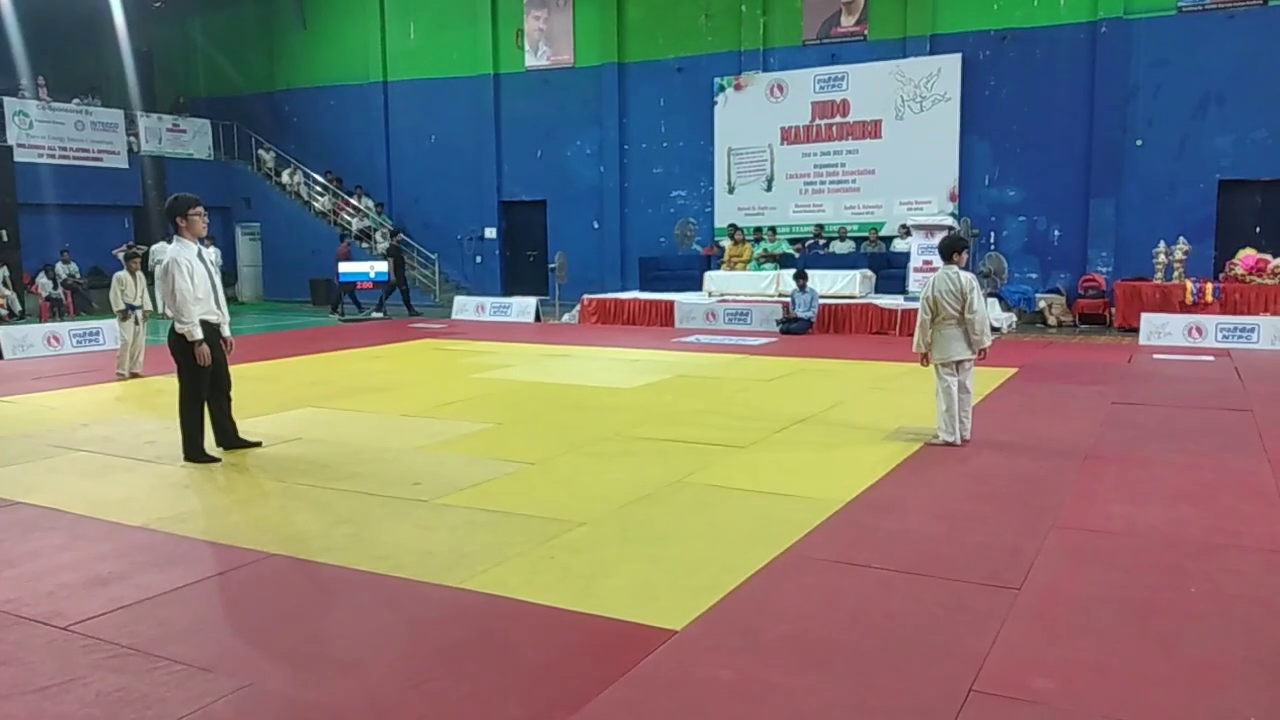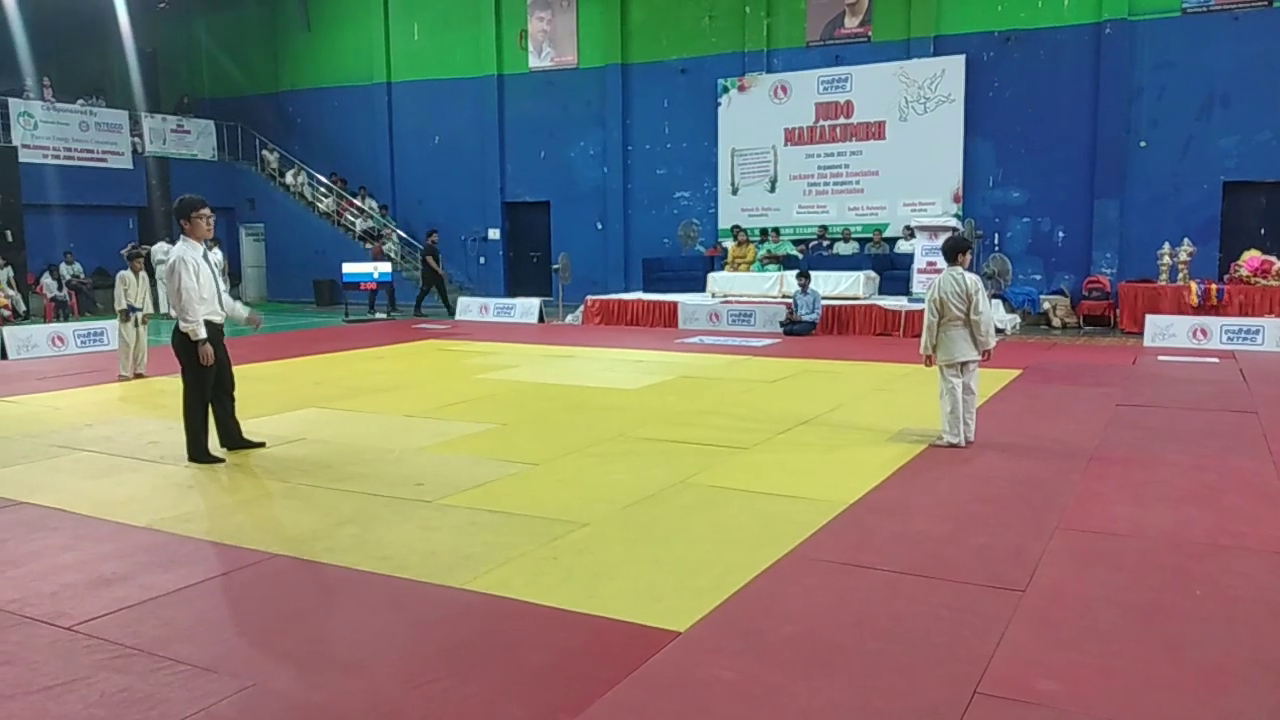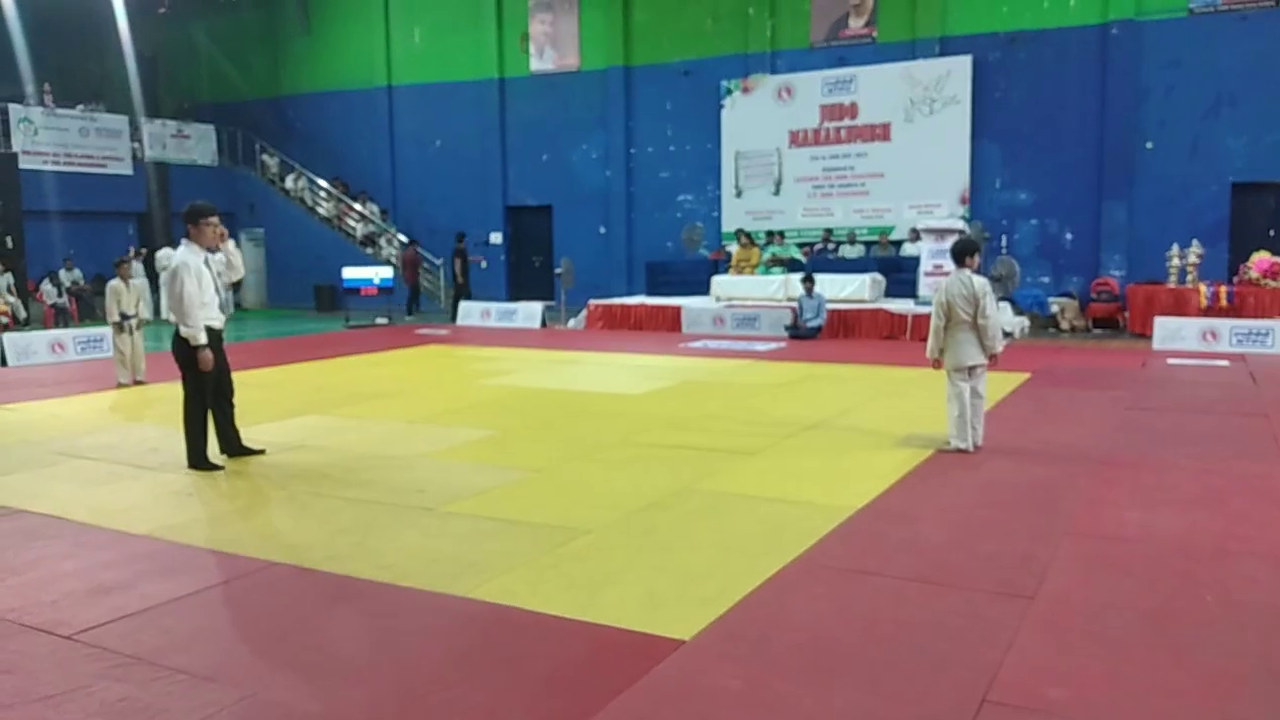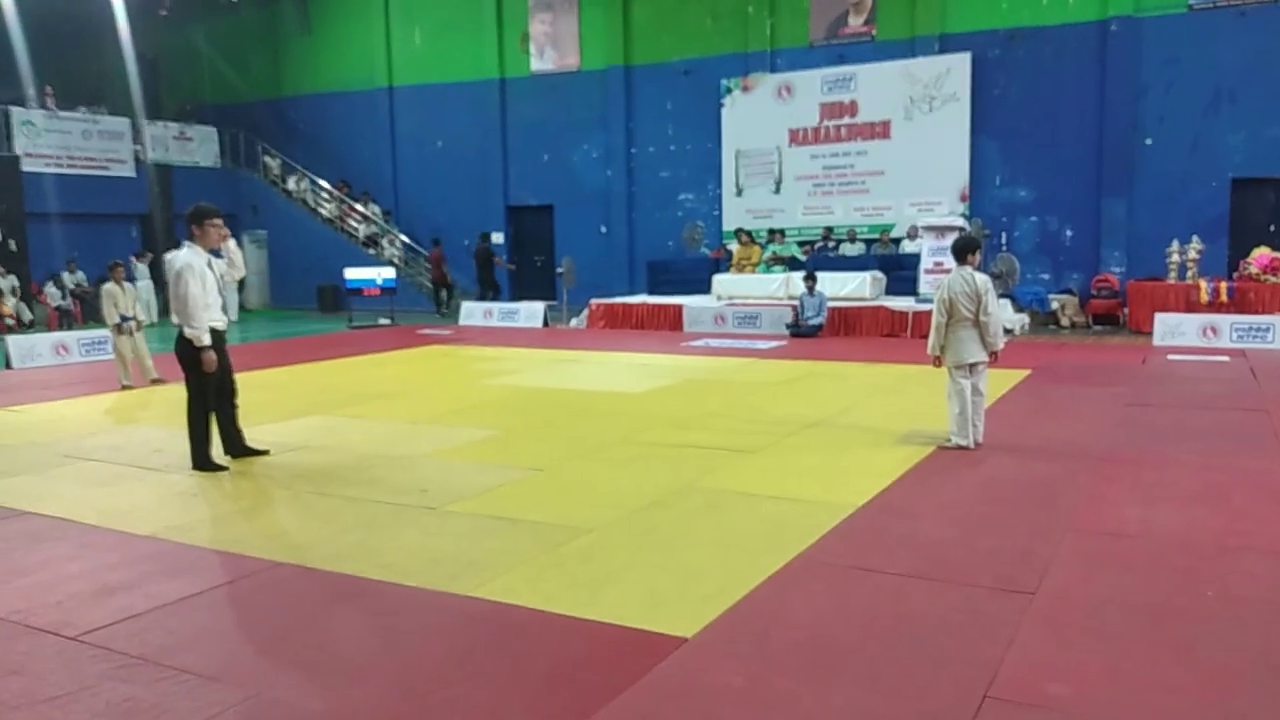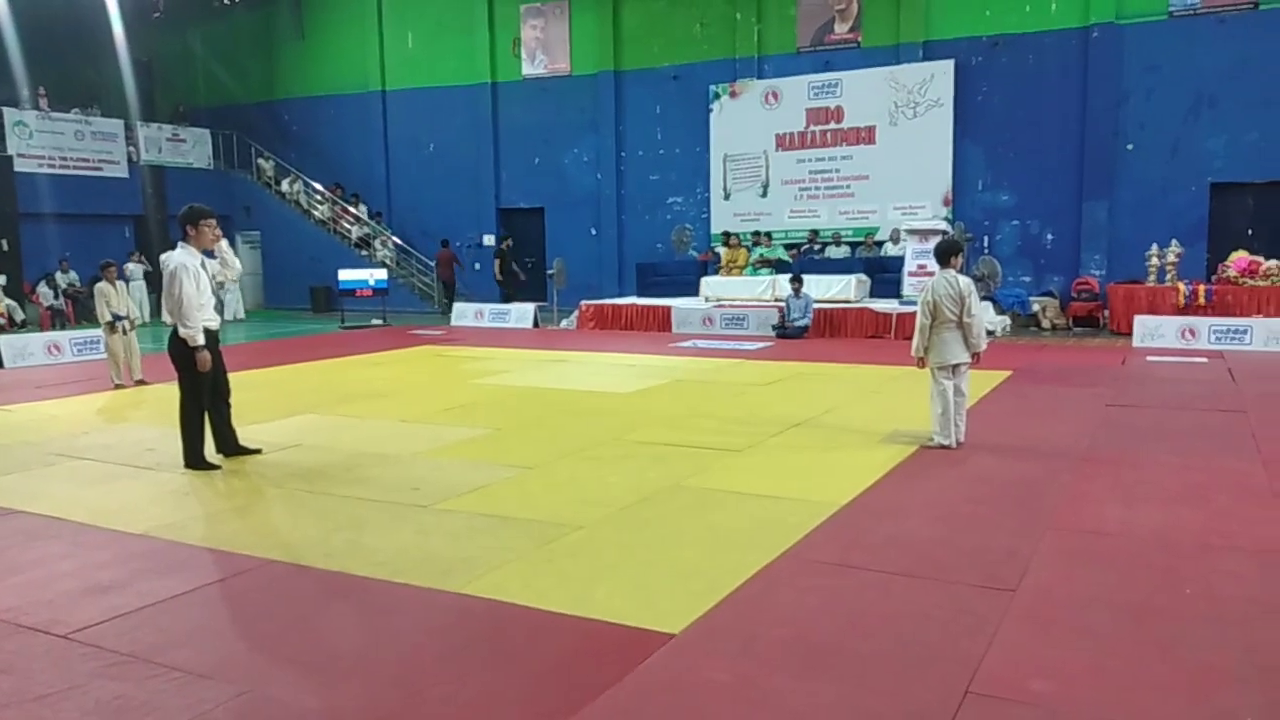
dt=0.5s
person 1, frame 1
left shoulder: (200, 252)
right shoulder: (177, 257)
right elbow: (184, 303)
left wrist: (224, 330)
right wrist: (197, 341)
left hip: (210, 330)
right hip: (192, 334)
left knee: (221, 387)
right knee: (194, 393)
left ankle: (228, 438)
right ankle: (194, 450)
person 1, frame 2
left shoulder: (203, 253)
right shoulder: (183, 256)
right elbow: (188, 302)
left wrist: (244, 313)
right wrist: (200, 340)
left hip: (212, 330)
right hip: (195, 334)
left knee: (224, 387)
right knee: (198, 393)
left ankle: (232, 438)
right ankle: (197, 450)
person 1, frame 3
left shoulder: (204, 258)
right shoulder: (185, 261)
right elbow: (189, 307)
left wrist: (226, 244)
right wrist: (200, 346)
left hip: (211, 336)
right hip: (195, 340)
left knee: (223, 393)
right knee: (198, 399)
left ankle: (232, 445)
right ankle: (197, 457)
person 1, frame 4
left shoulder: (205, 259)
right shoulder: (188, 262)
right elbow: (192, 309)
right wrist: (204, 348)
left hip: (213, 337)
right hip: (198, 341)
left knee: (226, 394)
right knee: (202, 400)
left ankle: (235, 446)
right ankle: (201, 458)
person 1, frame 5
left shoulder: (199, 260)
right shoulder: (182, 262)
left elbow: (232, 270)
right elbow: (187, 309)
left wrist: (220, 244)
right wrist: (198, 347)
left hip: (207, 336)
right hip: (191, 341)
left knee: (219, 393)
right knee: (195, 400)
left ankle: (228, 445)
right ankle: (194, 457)
person 2, frame 1
left shoulder: (933, 282)
right shoulder: (968, 279)
left elbow: (924, 318)
right elbow: (976, 314)
left wrist: (922, 347)
right wrist: (982, 342)
left hip: (942, 341)
right hip: (964, 341)
left knee: (947, 388)
right knee: (964, 388)
left ankle: (949, 434)
right ankle: (963, 432)
person 2, frame 2
left shoulder: (937, 283)
right shoulder: (973, 280)
left elbow: (931, 319)
right elbow: (981, 316)
left wrist: (928, 349)
right wrist: (986, 343)
left hip: (947, 343)
right hip: (969, 342)
left knee: (951, 389)
right knee: (968, 389)
left ankle: (953, 436)
right ankle: (967, 433)
person 2, frame 3
left shoulder: (945, 285)
right shoulder: (980, 283)
left elbow: (938, 322)
right elbow: (988, 319)
left wrist: (935, 352)
right wrist: (993, 348)
left hip: (955, 347)
right hip: (977, 347)
left knee: (959, 393)
right knee: (976, 393)
left ankle: (961, 440)
right ankle: (975, 438)
person 2, frame 4
left shoulder: (947, 283)
right shoulder: (982, 281)
left elbow: (940, 319)
right elbow: (990, 316)
left wrist: (936, 349)
right wrist: (994, 344)
left hip: (956, 344)
right hip: (978, 344)
left knee: (960, 390)
right knee: (977, 390)
left ankle: (962, 437)
right ankle: (975, 435)
person 2, frame 5
left shoulder: (931, 285)
right shoulder: (965, 283)
left elbow: (924, 321)
right elbow: (973, 317)
left wrist: (920, 350)
right wrist: (976, 346)
left hip: (939, 345)
right hip: (960, 345)
left knee: (942, 391)
right knee: (959, 391)
left ankle: (945, 437)
right ankle: (957, 434)
